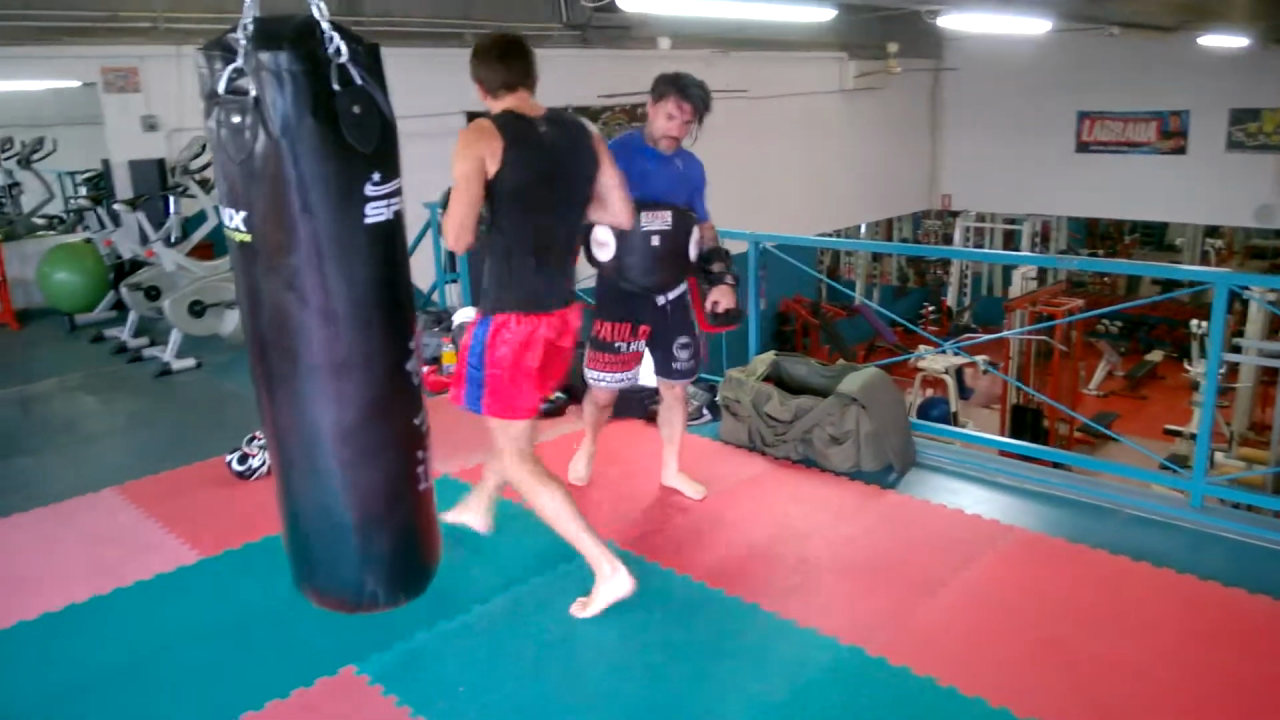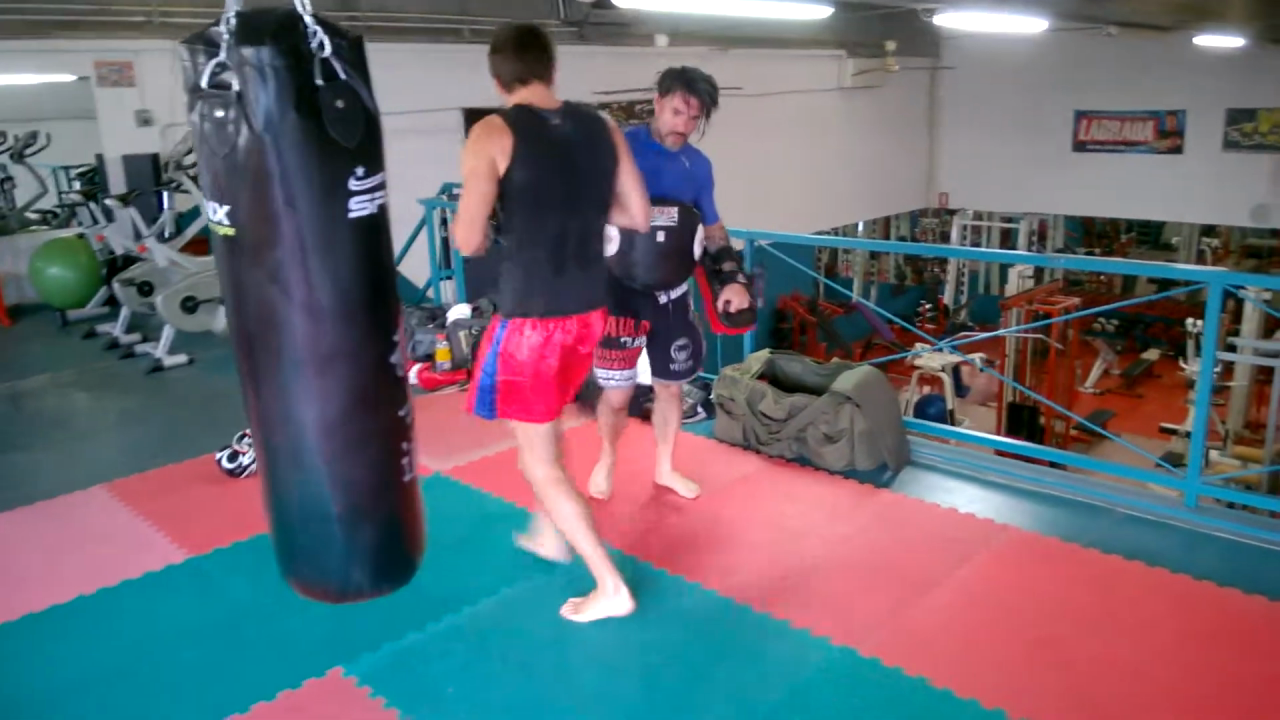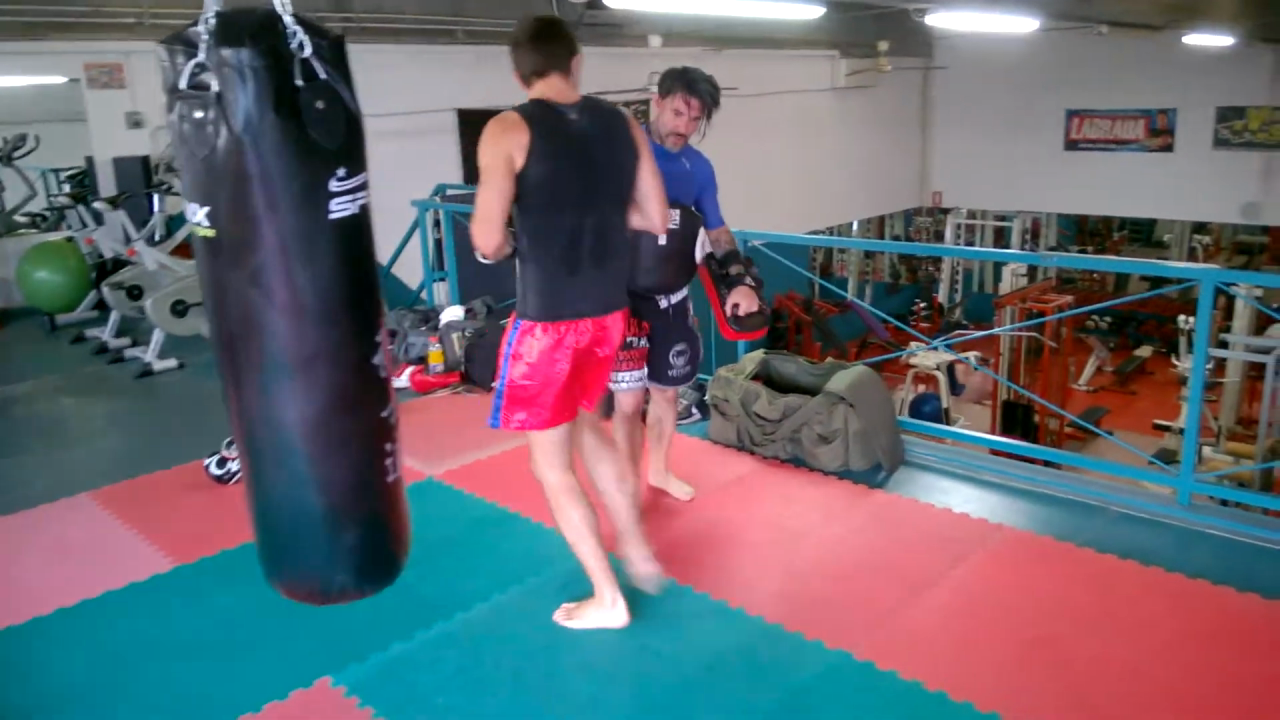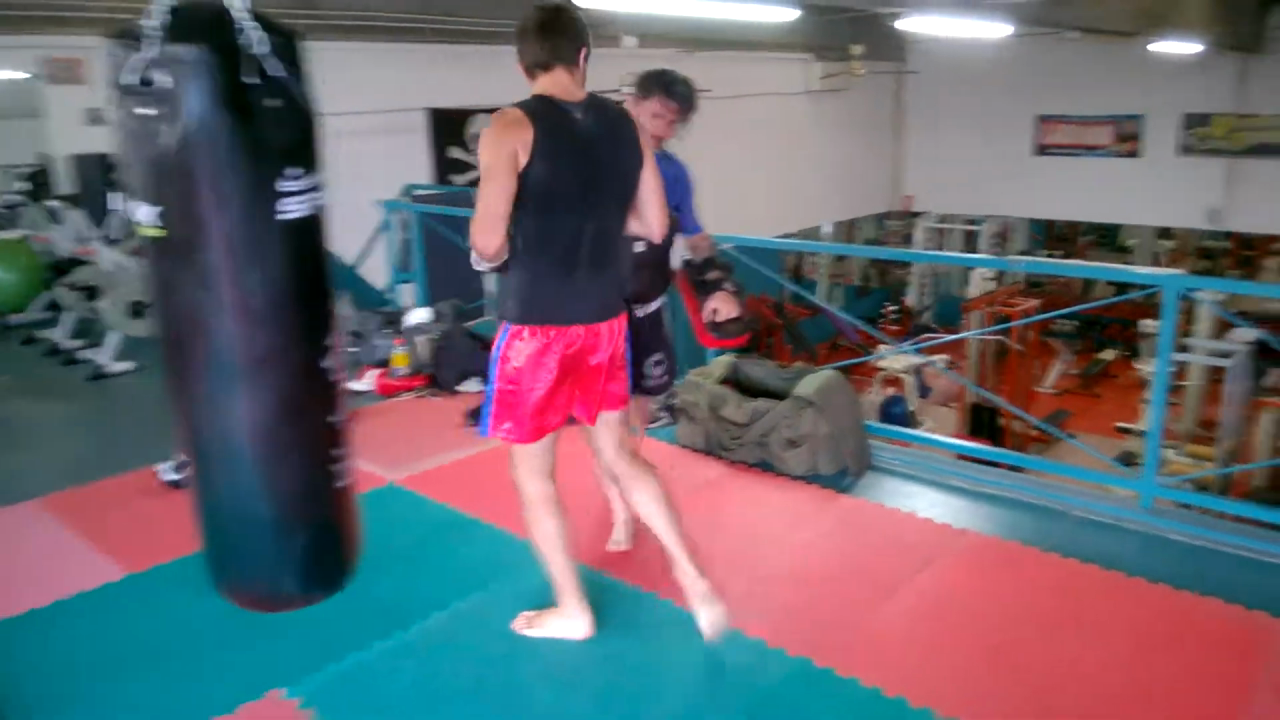
dt=0.1s
person 1, frame 1
left shoulder: (482, 138)
right shoulder: (581, 134)
left elbow: (457, 238)
right elbow: (622, 215)
left wrist: (456, 210)
left hip: (510, 314)
right hip: (564, 311)
left knee: (518, 455)
right knee: (510, 422)
left ankle: (605, 566)
right ankle: (478, 506)
person 1, frame 2
left shoulder: (491, 135)
right shoulder: (602, 128)
left elbow: (467, 242)
right elbow: (638, 217)
left hip: (531, 319)
right hip: (590, 312)
left knee: (538, 459)
right knee: (545, 422)
left ankle: (609, 588)
right ankle: (549, 532)
person 1, frame 3
left shoulder: (508, 131)
right shoulder: (623, 124)
left elbow: (487, 243)
right elbow: (655, 221)
left wrist: (506, 238)
left hip: (545, 322)
right hip: (609, 315)
left knee: (553, 466)
right knee: (587, 430)
left ankle: (607, 599)
right ankle: (636, 547)
person 1, frame 4
left shoulder: (512, 128)
right shoulder: (626, 125)
left elbow: (490, 241)
right elbow: (654, 227)
left wrist: (484, 250)
left hip: (537, 327)
right hip: (605, 322)
left knee: (530, 475)
right knee: (619, 455)
left ankle: (571, 610)
right ankle: (696, 584)
person 2, frame 1
left shoulder: (691, 168)
right shoulder: (611, 157)
left elbow: (703, 226)
left wrist: (721, 278)
left hip: (672, 295)
right hip: (620, 294)
left knee: (676, 389)
right knee: (602, 391)
left ankle: (670, 470)
right ankle: (587, 448)
person 2, frame 2
left shoulder: (697, 166)
left elbow: (711, 226)
left wrist: (732, 278)
left hip: (674, 294)
right hip: (621, 292)
left knee: (671, 389)
right knee: (617, 395)
left ankle: (663, 469)
right ankle: (607, 461)
person 2, frame 3
left shoulder: (698, 167)
left elbow: (717, 231)
left wrist: (741, 281)
left hip: (672, 297)
right hip: (624, 296)
left knee: (666, 393)
right knee: (629, 401)
left ankle: (659, 470)
right ankle: (630, 483)
person 2, frame 4
left shoulder: (674, 172)
left elbow: (694, 237)
left wrist: (721, 286)
left hip: (649, 308)
left knee: (642, 408)
right ankle: (622, 511)
